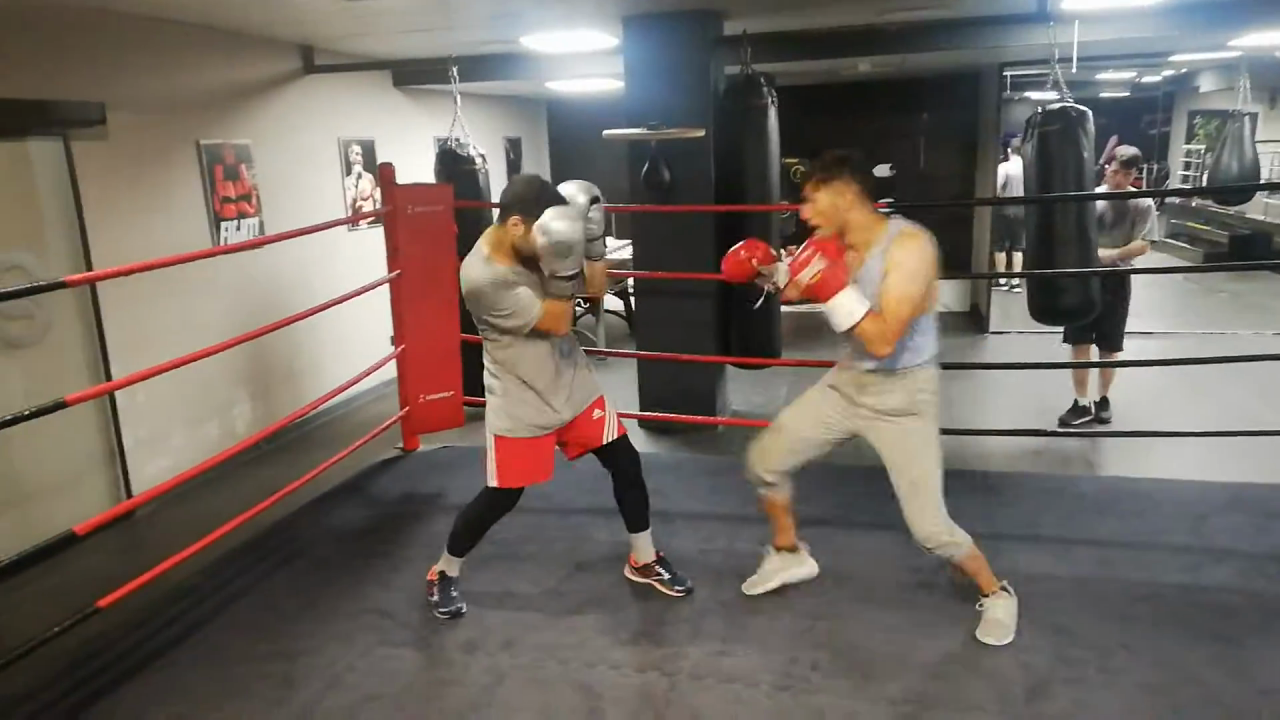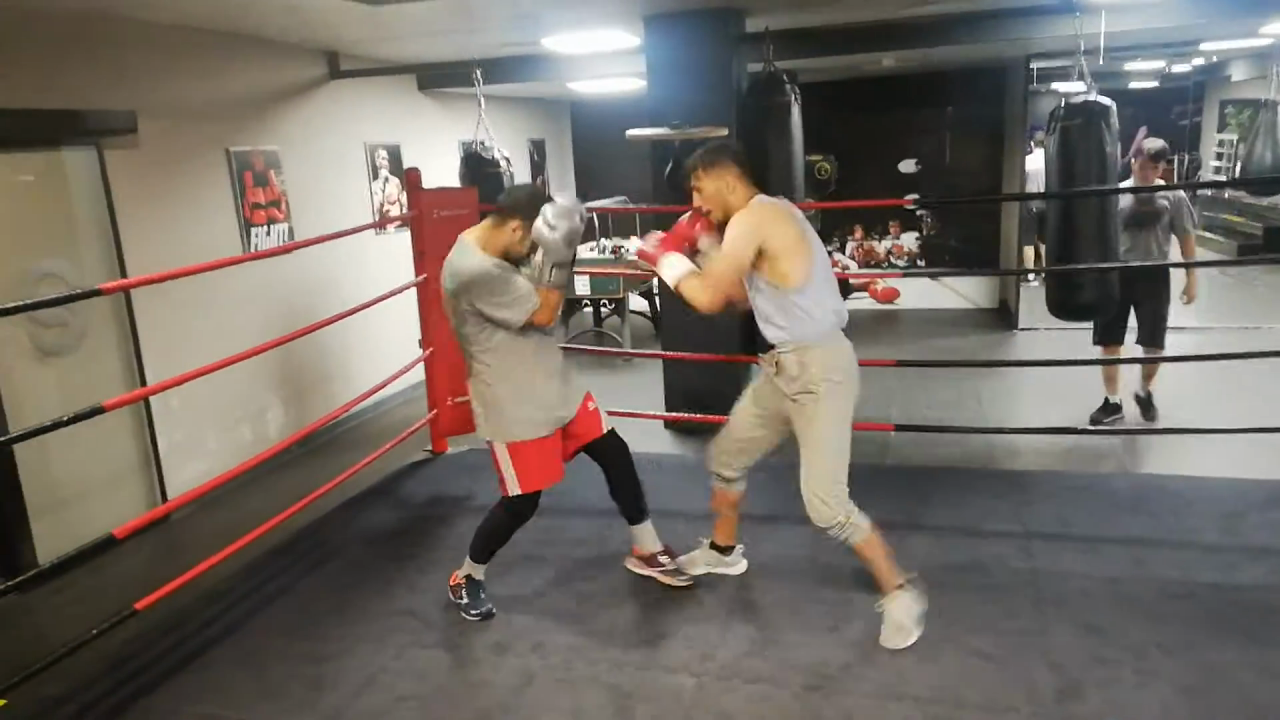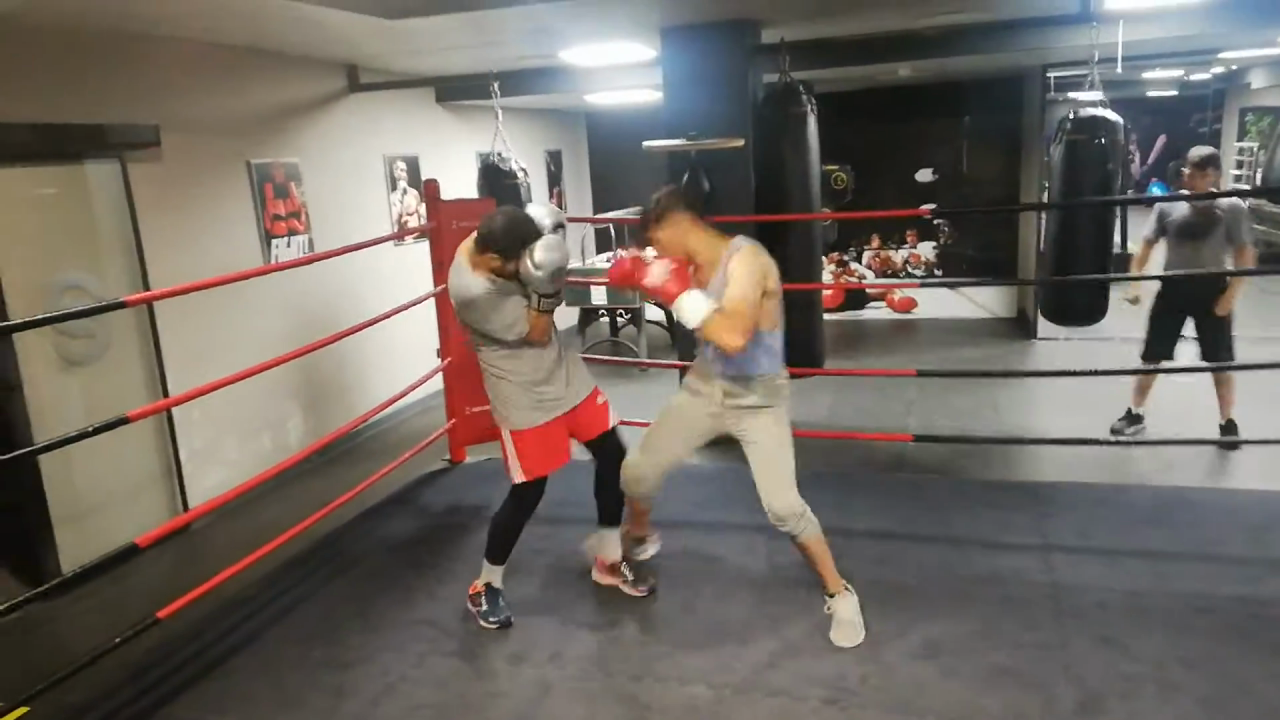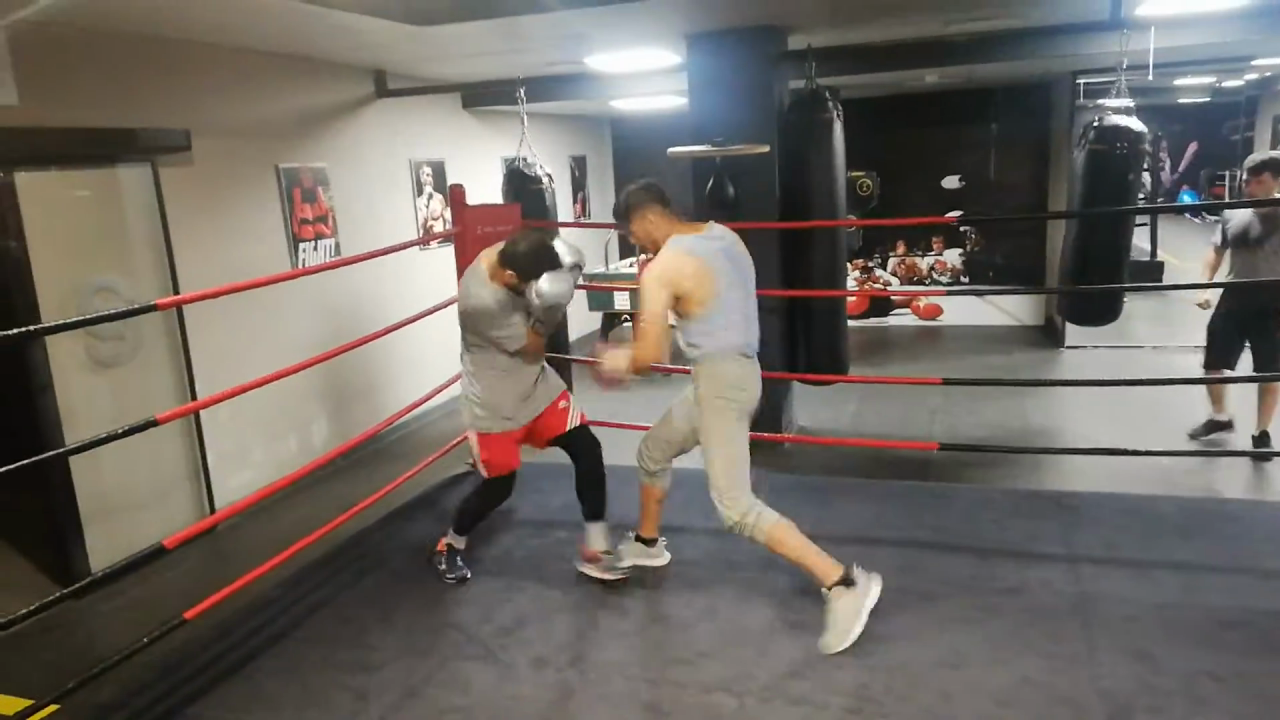
dt=0.4s
person 1, frame 1
left shoulder: (910, 246)
right shoulder: (838, 243)
left elbow: (883, 341)
right elbow: (804, 288)
left wrist: (835, 286)
right wrist: (769, 265)
left hip: (905, 395)
right hip: (849, 382)
left knee: (930, 528)
right knee: (764, 458)
left ankle: (997, 595)
right ankle: (788, 553)
person 1, frame 2
left shoulder: (754, 217)
right shoulder: (770, 218)
left elbow: (707, 299)
right elbow: (737, 292)
left wrist: (668, 257)
right wrist: (697, 248)
left hip: (820, 370)
right hip: (785, 368)
left knee: (826, 507)
right knee: (725, 455)
left ankle: (899, 592)
right ankle: (724, 550)
person 1, frame 3
left shoulder: (745, 260)
right shoulder: (696, 262)
left elbow: (733, 337)
right elbow: (657, 280)
left wrist: (679, 293)
right wrist: (639, 273)
left hip: (759, 398)
right hip: (706, 390)
left knee: (784, 507)
right knee: (637, 473)
left ankle: (839, 595)
right ankle: (635, 539)
person 1, frame 4
left shoulder: (666, 267)
right shoulder: (723, 235)
left elbow: (650, 354)
left wrist: (614, 363)
left hip: (720, 384)
right hip: (732, 373)
left knee: (736, 507)
right knee: (651, 452)
left ankle: (845, 585)
right ankle: (647, 543)
person 2, frame 1
left shoulder: (537, 245)
right shoulder: (481, 278)
left elbow: (594, 286)
right elbow: (557, 324)
left wrist: (586, 242)
right wrist: (562, 266)
left hip: (573, 384)
right hip: (520, 400)
left knee: (626, 462)
right knee: (500, 496)
left ankle: (644, 560)
right ankle: (444, 573)
person 2, frame 2
left shoulder: (491, 248)
right shoulder: (474, 271)
left elbow: (532, 303)
right elbow: (544, 316)
left wrist: (554, 253)
right wrist: (556, 256)
left hip: (554, 386)
right hip: (512, 405)
left knee: (616, 456)
right knee: (520, 502)
left ankle: (647, 550)
right ankle: (467, 577)
person 2, frame 3
left shoulder: (493, 241)
right shoulder: (473, 291)
right elbow: (537, 334)
left wrist: (546, 277)
right wrist: (544, 286)
left hip: (564, 376)
right hip: (523, 398)
left knee: (612, 455)
right knee: (526, 493)
left ankle: (610, 560)
right ankle: (486, 584)
person 2, frame 4
left shoulder: (514, 254)
right shoulder: (481, 300)
right elbow: (532, 350)
left wrist: (563, 281)
right wrist: (542, 310)
left hip: (536, 383)
right hip: (493, 401)
left knee: (587, 451)
right knee: (498, 486)
left ankle: (596, 550)
right ankle: (452, 544)
person 3, frame 1
left shoulder: (1142, 204)
left elbow: (1142, 246)
left wrist: (1110, 255)
left hip: (1115, 280)
left knee: (1109, 346)
right knee: (1079, 342)
left ankle: (1103, 399)
right ankle: (1083, 404)
person 3, frame 2
left shoulder: (1173, 197)
left elbow: (1186, 239)
left wrist: (1191, 279)
left hip: (1152, 276)
right hip: (1116, 274)
left knee: (1153, 344)
right knee: (1110, 342)
left ankle: (1145, 392)
right ankle: (1113, 402)
person 3, frame 3
left shoulder: (1232, 207)
right shoulder: (1168, 205)
left elbow: (1244, 253)
right elbow: (1147, 244)
left wrist: (1231, 294)
right wrist: (1133, 282)
left hip: (1211, 288)
right hip: (1174, 286)
left knee: (1220, 361)
right knee: (1153, 355)
left ankle: (1227, 421)
right ankle: (1135, 413)
person 3, frame 4
right shoulder: (1233, 213)
right elbow: (1217, 252)
right wrist: (1205, 287)
right hip: (1235, 294)
right knee: (1213, 362)
right ankle: (1220, 418)
